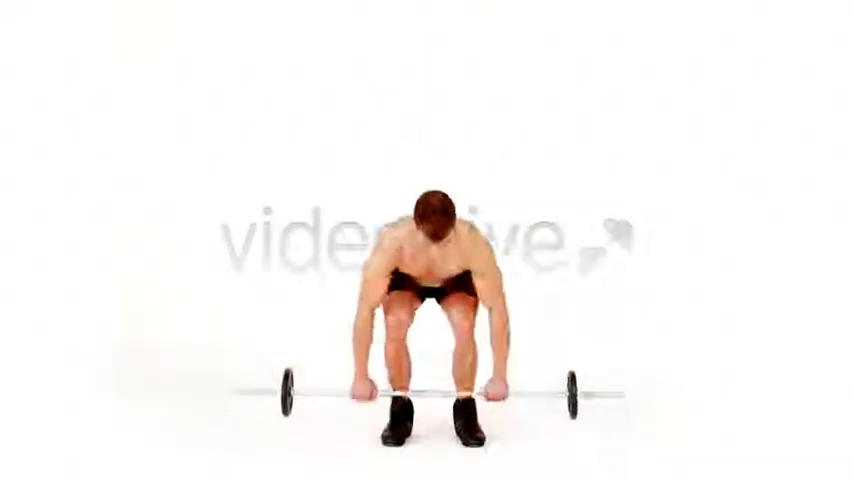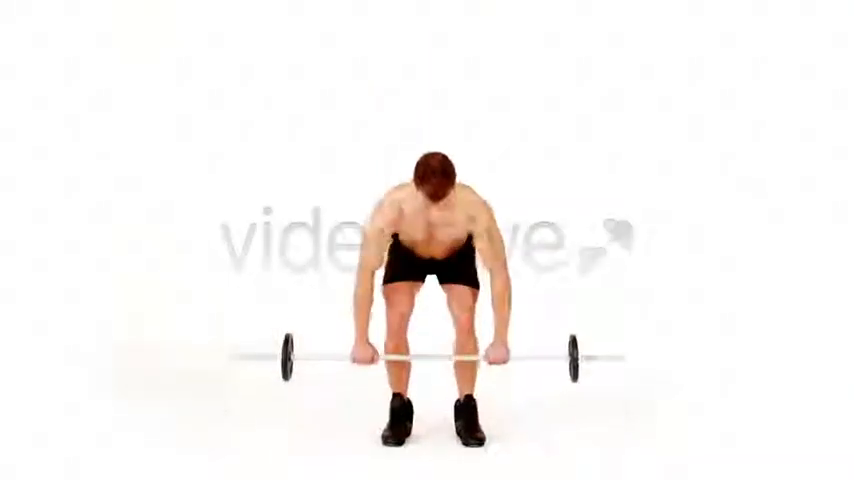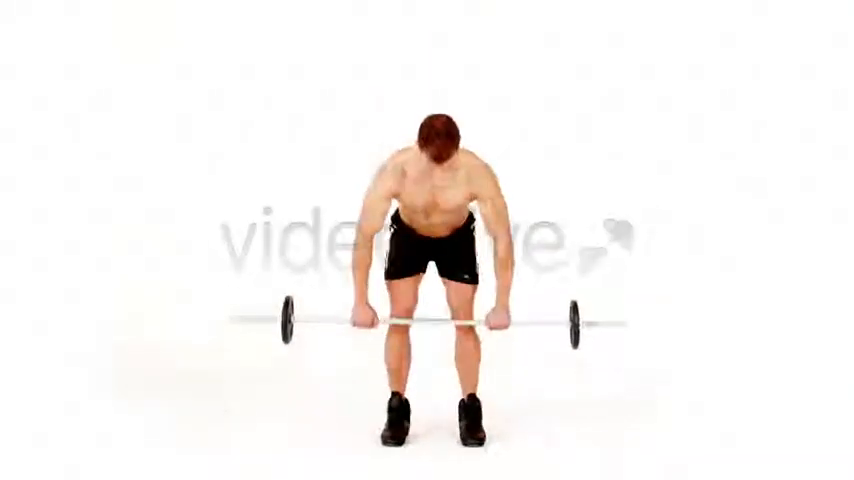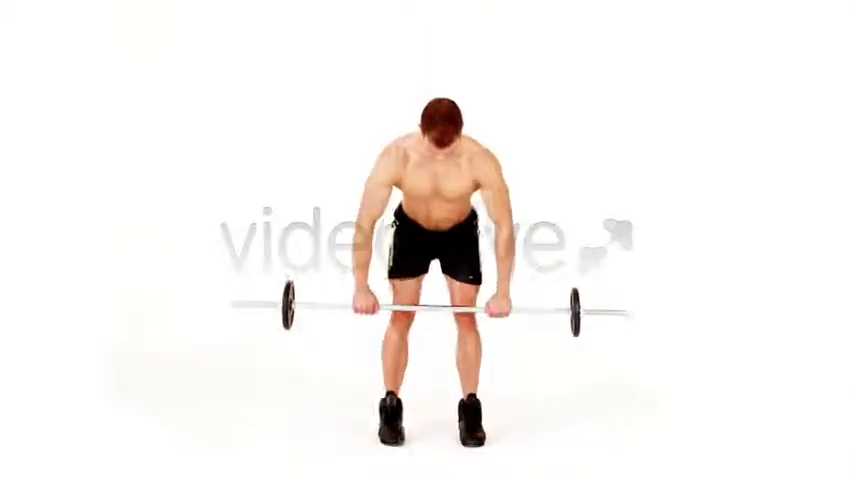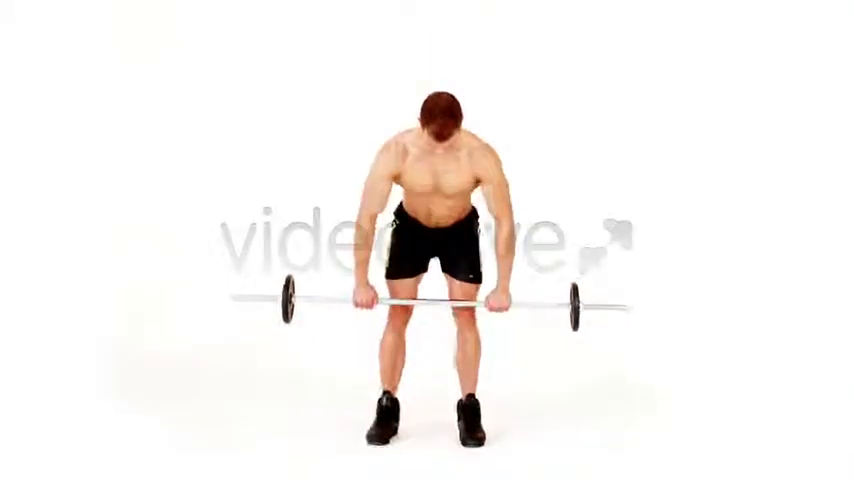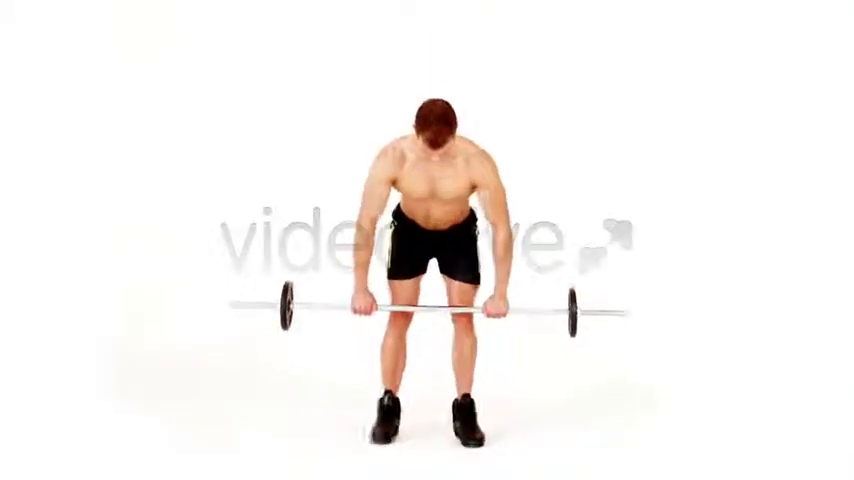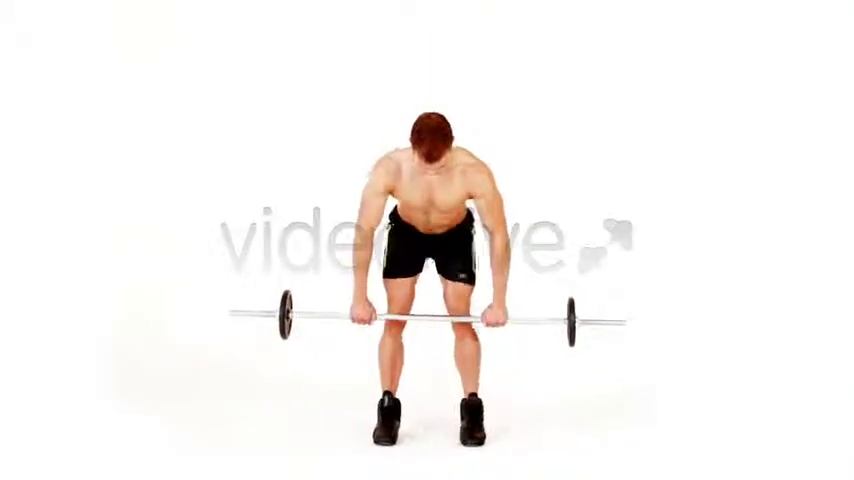
dt=0.2s
person 1, frame 1
left shoulder: (473, 244)
right shoulder: (391, 242)
left elbow: (497, 309)
right elbow: (366, 310)
left wrist: (499, 375)
right wrist: (361, 375)
left hip: (456, 278)
right hip: (405, 277)
left knee: (465, 328)
right knee: (395, 326)
left ankle: (465, 408)
right ankle: (400, 408)
person 1, frame 2
left shoulder: (474, 208)
right shoulder: (391, 207)
left elbow: (499, 273)
right elbow: (365, 272)
left wrist: (500, 339)
right wrist: (361, 338)
left hip: (457, 253)
right hip: (407, 252)
left knee: (464, 323)
right knee: (396, 320)
left ankle: (466, 408)
right ankle: (399, 408)
person 1, frame 3
left shoulder: (478, 173)
right shoulder: (393, 171)
left elbow: (502, 238)
right elbow: (365, 235)
left wrist: (502, 304)
right wrist: (360, 301)
left hip: (457, 236)
right hip: (408, 235)
left knee: (463, 319)
right knee: (399, 316)
left ankle: (470, 409)
right ankle: (397, 409)
person 1, frame 4
left shoulder: (481, 161)
right shoulder: (394, 156)
left elbow: (504, 225)
right elbow: (365, 221)
left wrist: (503, 292)
right wrist: (361, 286)
left hip: (460, 233)
right hip: (411, 230)
left knee: (466, 319)
right knee: (401, 317)
left ankle: (469, 407)
right ankle: (391, 407)
person 1, frame 5
left shoulder: (481, 156)
right shoulder: (394, 152)
left elbow: (504, 221)
right elbow: (366, 217)
left wrist: (502, 286)
right wrist: (361, 281)
left hip: (460, 230)
right hip: (410, 228)
left knee: (465, 317)
right knee: (398, 316)
left ankle: (468, 408)
right ankle: (387, 408)
person 1, frame 6
left shoulder: (478, 162)
right shoulder: (391, 158)
left elbow: (501, 227)
right elbow: (365, 223)
left wrist: (500, 292)
right wrist: (361, 287)
left hip: (458, 233)
right hip: (409, 230)
left knee: (463, 317)
right knee: (399, 316)
left ankle: (464, 408)
right ankle: (389, 406)
person 1, frame 7
left shoulder: (475, 172)
right shoulder: (387, 169)
left elbow: (499, 235)
right elbow: (364, 232)
left wrist: (498, 300)
right wrist: (360, 296)
left hip: (455, 233)
right hip: (405, 232)
left knee: (461, 318)
right knee: (395, 317)
left ankle: (471, 407)
right ankle: (388, 407)
